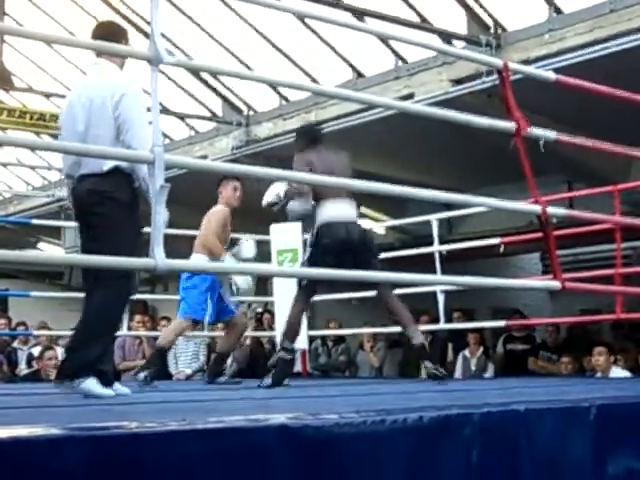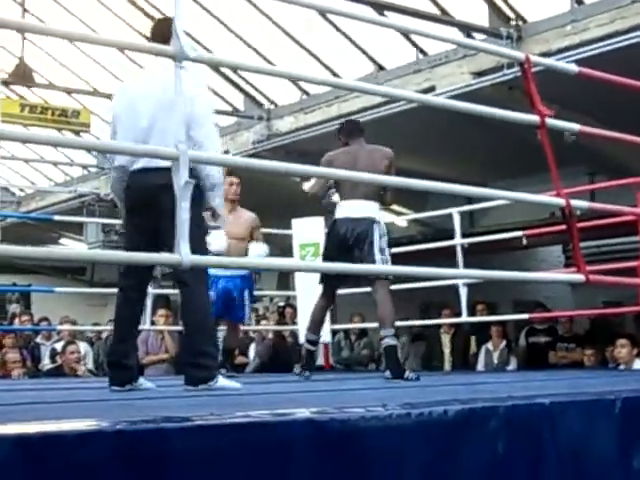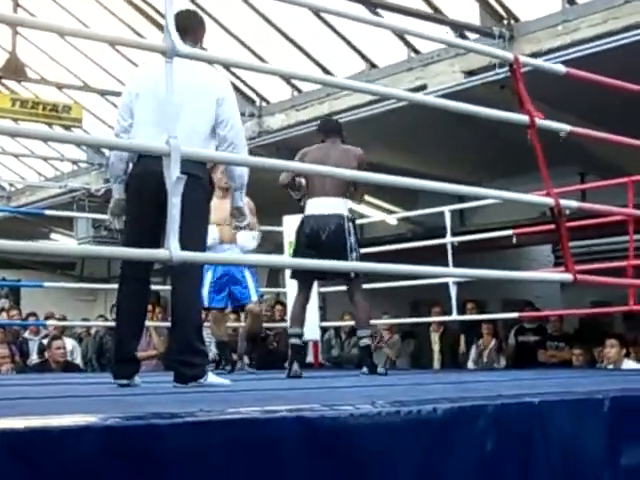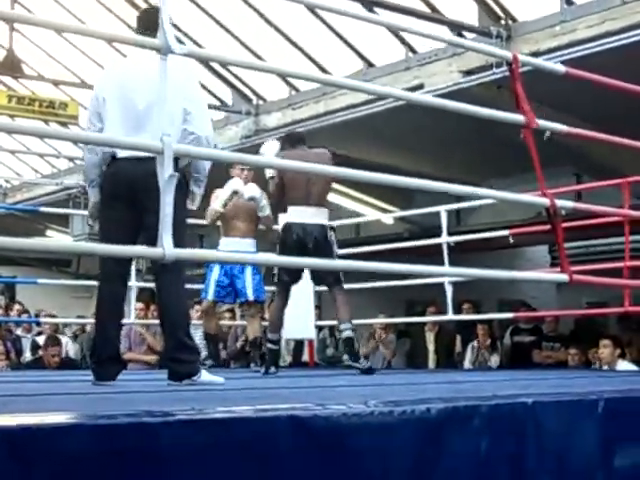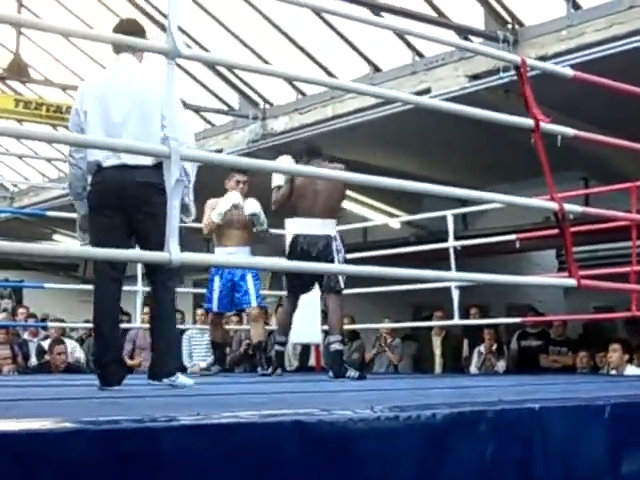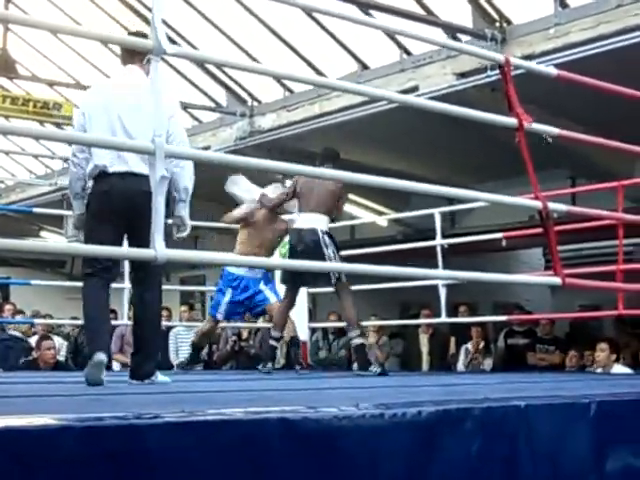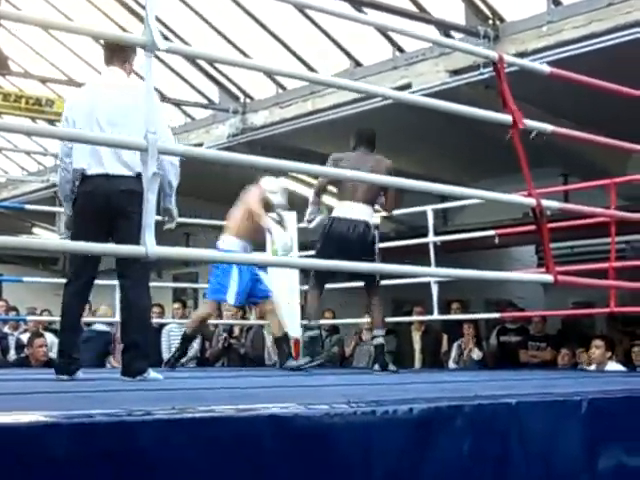
dt=0.5s
person 1, frame 1
left shoulder: (76, 92)
right shoulder: (122, 86)
left elbow: (68, 156)
right elbow: (139, 146)
left wrist: (76, 201)
right wrist: (156, 196)
left hip: (84, 189)
right hip: (114, 187)
left knee: (99, 282)
right knee: (115, 281)
left ankle: (99, 372)
right ankle: (79, 366)
person 1, frame 2
left shoulder: (128, 88)
right shoulder: (188, 82)
left elbow: (116, 152)
right elbow: (205, 142)
left wrist: (122, 199)
right wrist: (215, 194)
left hip: (138, 185)
right hip: (177, 183)
left knee: (133, 278)
right knee: (192, 276)
left ankle: (122, 371)
right ankle: (201, 371)
person 1, frame 3
left shoulder: (143, 76)
right shoulder: (214, 81)
left elbow: (121, 135)
right elbow: (233, 141)
left wrist: (118, 188)
left hip: (145, 172)
right hip: (189, 174)
left knee: (135, 268)
right knee: (186, 270)
left ankle: (124, 366)
right ankle: (189, 368)
person 1, frame 4
left shoulder: (111, 75)
right shoulder: (180, 73)
left elbow: (93, 138)
right elbow: (200, 134)
left wrist: (93, 190)
right wrist: (196, 185)
left hip: (118, 174)
right hip: (161, 173)
left knee: (113, 271)
right knee: (169, 269)
left ankle: (105, 367)
right ankle: (184, 367)
person 1, frame 5
left shoulder: (90, 88)
right shoulder: (158, 84)
left elbow: (76, 152)
right elbow: (181, 141)
left wrist: (81, 203)
right wrist: (186, 193)
left hip: (106, 184)
right hip: (148, 182)
left knee: (108, 277)
right knee: (162, 275)
left ankle: (109, 372)
right ankle: (166, 367)
person 1, frame 6
left shoulder: (95, 95)
right shoulder: (162, 97)
left elbow: (78, 154)
right elbow: (179, 156)
left wrist: (78, 203)
right wrist: (181, 206)
left hip: (107, 189)
right hip: (147, 191)
left knee: (97, 272)
right knee: (147, 279)
left ankle: (98, 348)
right ankle: (144, 368)
person 1, frame 7
left shoulder: (79, 97)
right shoulder: (143, 95)
left elbow: (65, 157)
right elbow: (165, 152)
left wrist: (68, 204)
right wrist: (168, 199)
left hip: (90, 190)
right hip: (131, 190)
left knee: (79, 276)
right knee: (134, 278)
left ankle: (67, 362)
right ankle: (136, 365)
person 2, frame 1
left shoulder: (303, 158)
right shoulder: (343, 157)
left elbow: (303, 192)
left wrist: (282, 197)
left hip: (328, 232)
right hip: (354, 229)
left knee: (301, 299)
right knee: (387, 295)
left ankle: (281, 370)
right ankle: (425, 355)
person 2, frame 2
left shoulder: (333, 157)
right shoulder: (386, 155)
left elbow: (315, 192)
right elbow: (388, 200)
left wrist: (310, 185)
left hip: (341, 224)
right hip: (368, 223)
left knee: (327, 294)
right knee: (380, 288)
left ankle: (307, 362)
right ankle: (392, 362)
person 2, frame 3
left shoulder: (306, 153)
right shoulder: (356, 154)
left elbow: (284, 181)
right elbow: (358, 195)
left hip: (311, 220)
right hip: (338, 221)
left knee: (303, 290)
right knee: (355, 289)
left ankle: (295, 358)
right ankle: (367, 360)
person 2, frame 4
left shoulder: (282, 158)
right shoulder: (326, 156)
left elbow: (276, 199)
left wrist: (271, 170)
left hip: (293, 228)
right hip: (320, 228)
left knee: (281, 293)
right knee: (336, 289)
left ankle: (271, 359)
right ankle: (350, 351)
person 2, frame 5
left shoulder: (296, 173)
right shoulder: (339, 170)
left elbow: (276, 204)
left wrist: (278, 180)
left hip: (300, 239)
right hip: (327, 239)
left knee: (290, 299)
right knee: (333, 297)
left ankle: (278, 359)
right ankle: (336, 362)
person 2, frame 6
left shoulder: (300, 179)
right shoulder: (339, 182)
left elbow: (273, 204)
right elbow: (334, 215)
left wrist: (260, 197)
left hip: (297, 235)
right hip: (318, 234)
left knee: (289, 296)
right knee: (343, 292)
left ankle: (269, 358)
right ankle: (361, 359)
person 2, frame 7
left shoulder: (338, 158)
right shoulder: (386, 165)
left elbow: (320, 186)
right elbow: (389, 207)
left wrist: (313, 207)
left hip: (337, 224)
right hip: (363, 228)
left knee: (316, 284)
right knee: (373, 292)
right ankle: (380, 357)
person 3, frame 1
left shoulder: (219, 215)
right shoulder: (221, 212)
right elbow: (209, 240)
left wrist: (237, 252)
right wrist: (232, 265)
left hip: (209, 277)
right hip: (200, 275)
left knee: (240, 323)
right knee: (184, 322)
left ankle: (214, 371)
right ankle: (148, 369)
person 3, frame 2
left shoulder: (250, 218)
left elbow: (259, 245)
left wrist: (259, 249)
right wrist: (206, 242)
left hip: (241, 278)
right hip: (216, 277)
left knee: (235, 327)
left ankle: (226, 365)
person 3, frame 3
left shoulder: (245, 202)
left elbow: (256, 230)
left wrist: (253, 238)
left hip: (239, 261)
right hip: (214, 263)
left knee: (255, 310)
right knee: (216, 315)
left ankle: (249, 353)
right ankle: (226, 361)
person 3, frame 4
left shoulder: (257, 194)
right shoulder: (219, 193)
left elbow: (269, 225)
right elbow: (210, 218)
left wrist: (260, 201)
right wrist: (226, 196)
left hip: (248, 254)
right hip: (223, 254)
left knee: (251, 308)
right knee: (209, 305)
left ankle: (255, 358)
person 3, frame 5
left shoulder: (252, 205)
right shoulder: (213, 203)
left elbow: (263, 230)
right elbow: (207, 230)
left wrist: (257, 215)
right wrist: (223, 209)
right hip: (221, 264)
left knee: (255, 313)
right knee: (215, 316)
left ankle: (262, 362)
right ankle: (219, 362)
person 3, frame 6
left shoulder: (283, 225)
right shoulder: (253, 215)
right elbow: (229, 219)
right wrist: (249, 206)
left hip: (259, 276)
right hip: (234, 276)
left knee: (278, 310)
right knee: (211, 325)
right ankle: (193, 358)
person 3, frame 7
right shoulder: (253, 192)
right elbow: (258, 213)
left wrist: (277, 209)
right wrist: (277, 230)
right hip: (230, 254)
left knee: (270, 307)
right knee: (210, 308)
left ankle: (286, 357)
right ankle: (179, 352)
